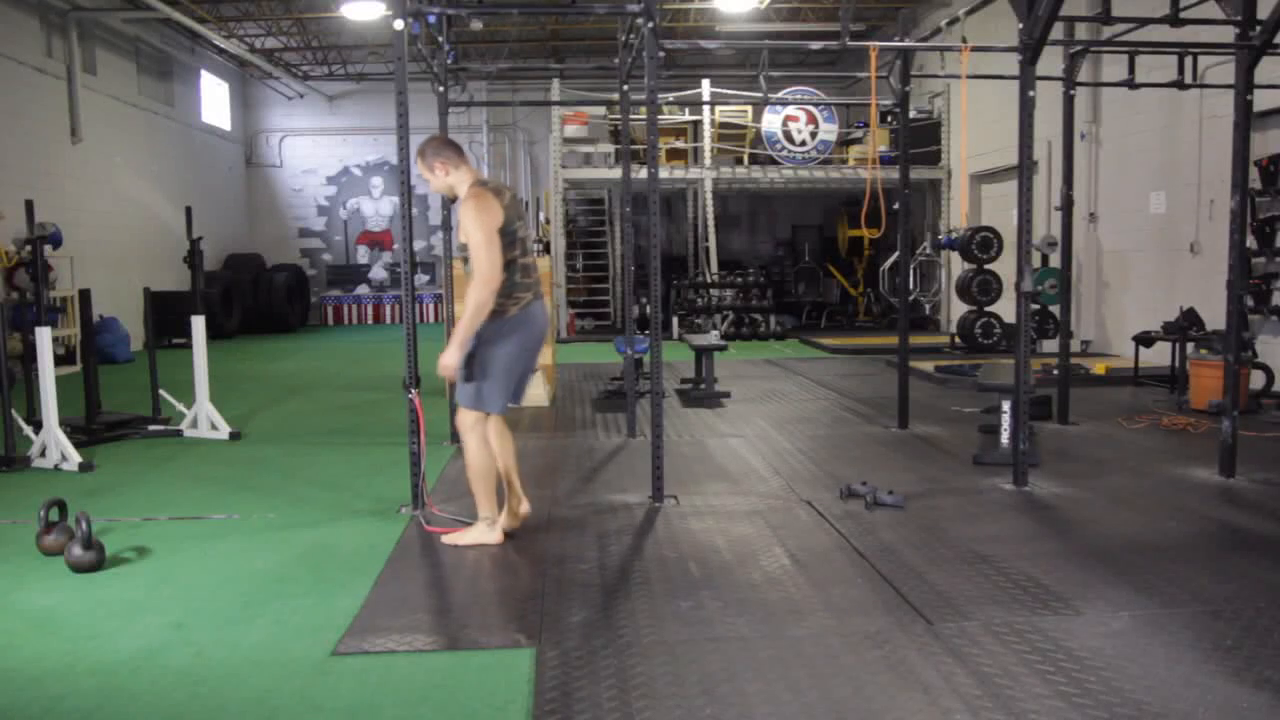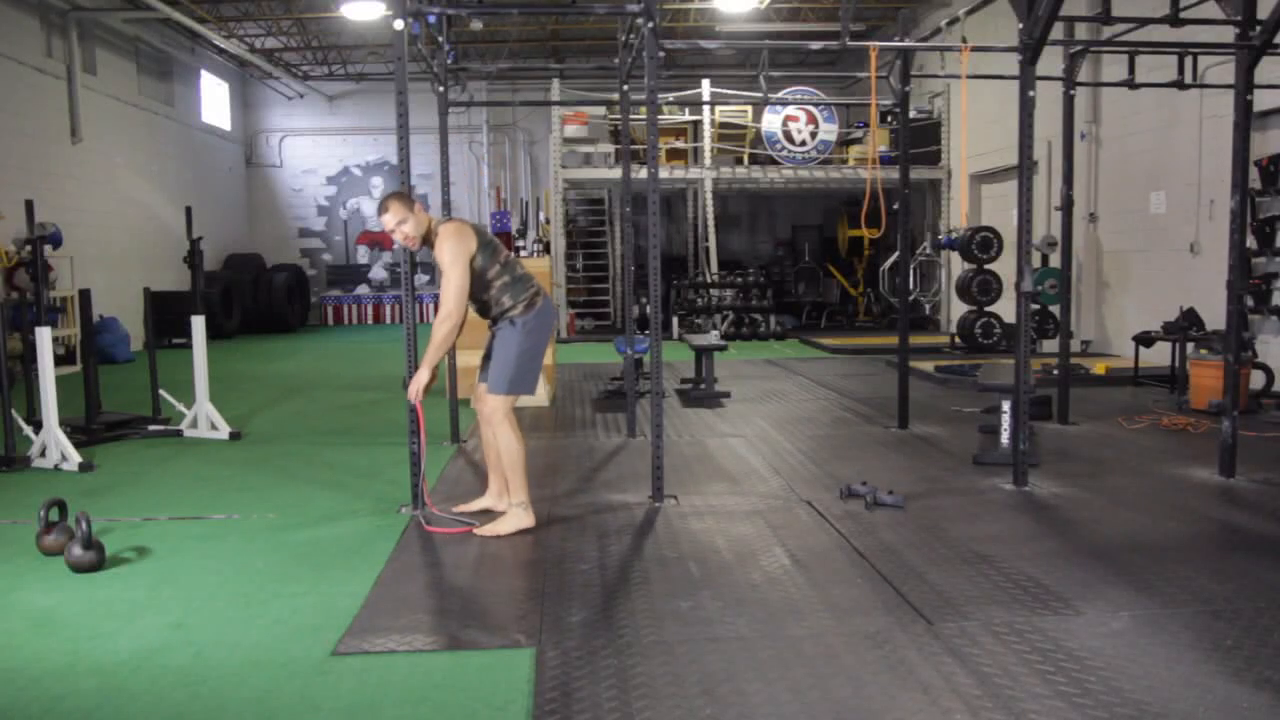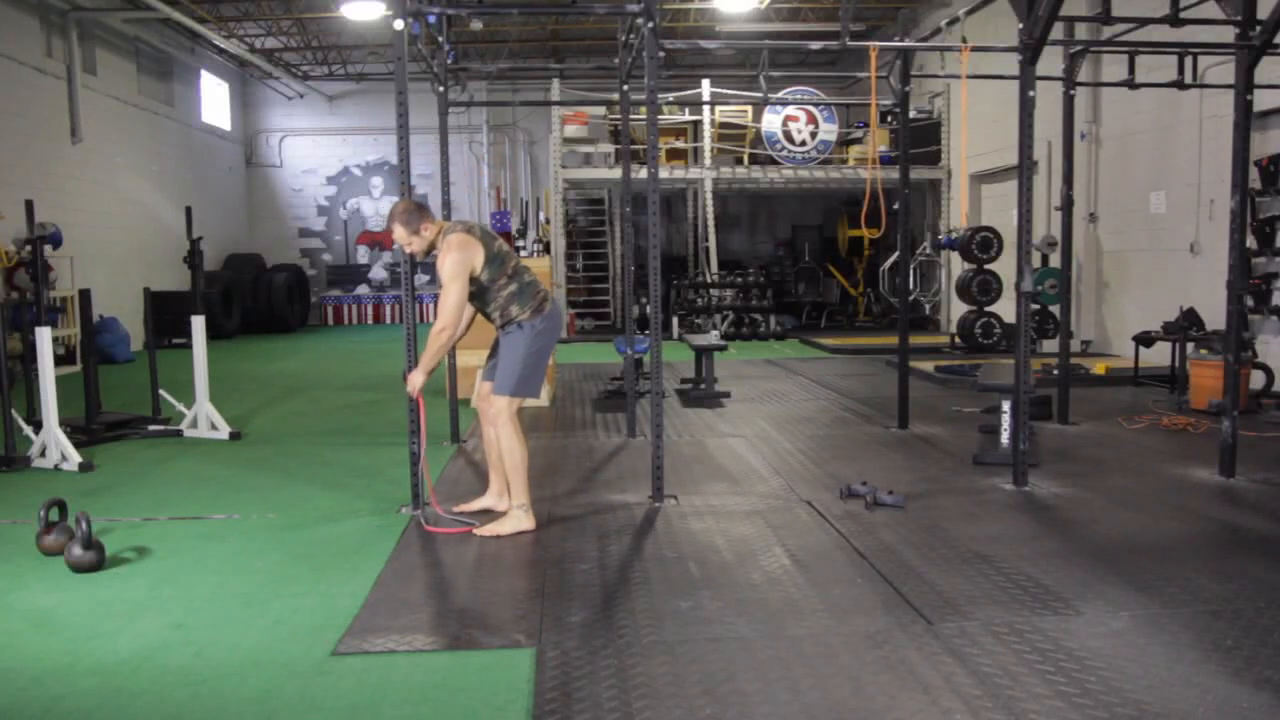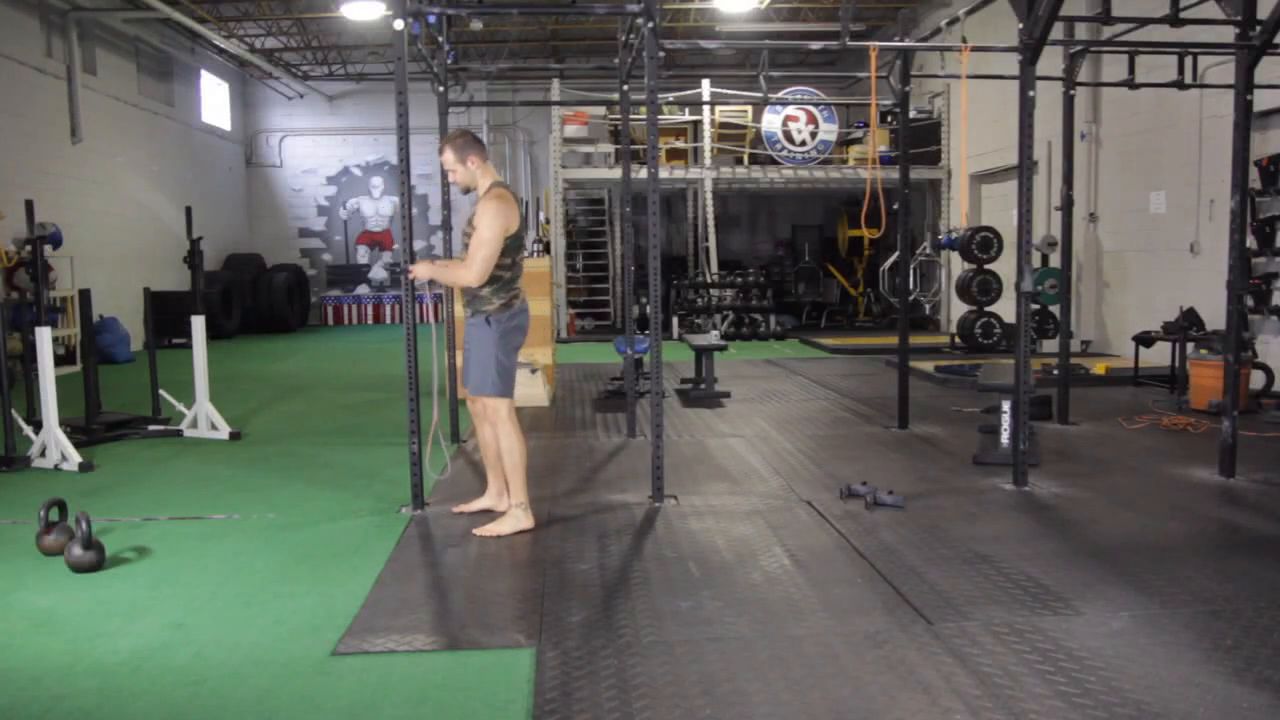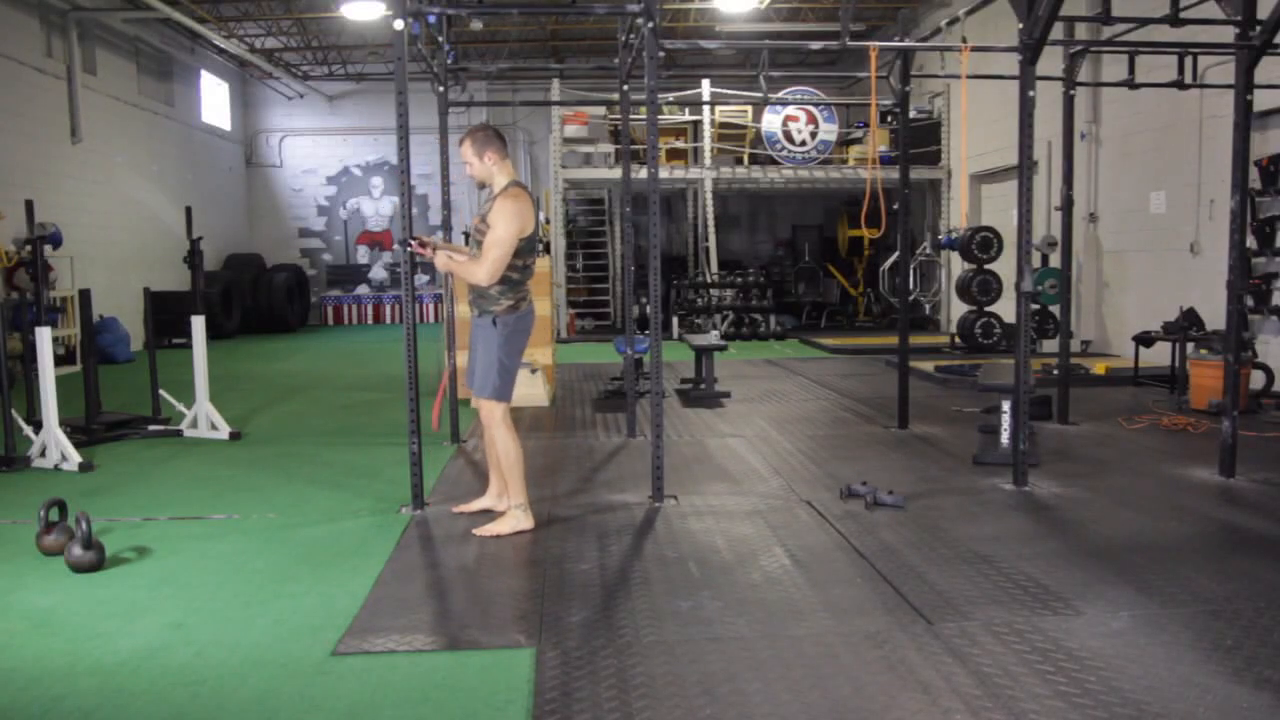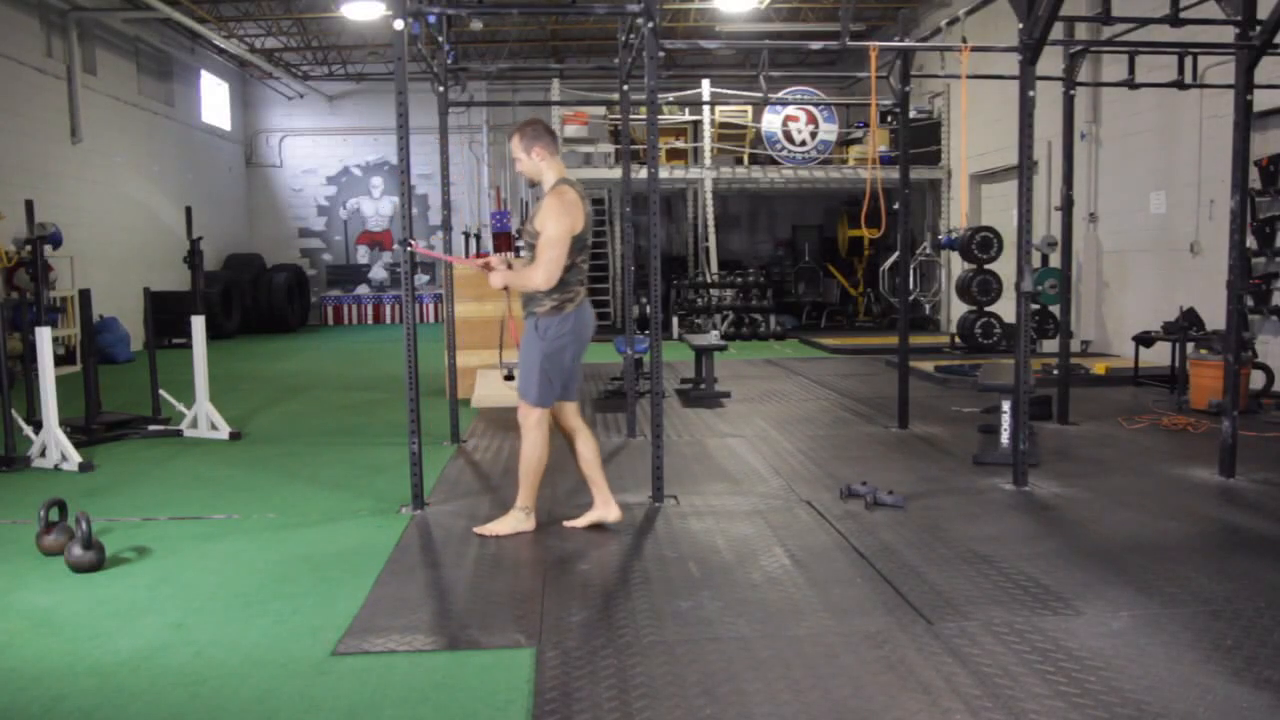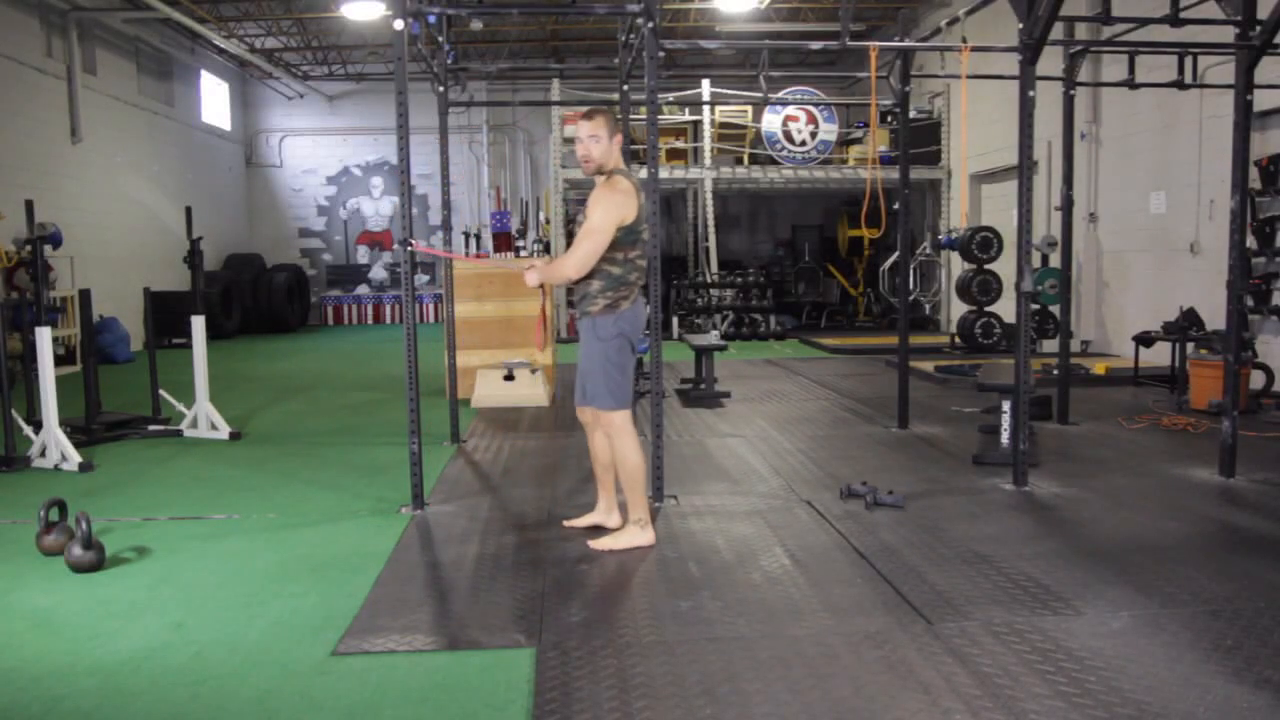
dt=0.7s
person 1, frame 1
left shoulder: (474, 204)
right shoulder: (498, 193)
left elbow: (486, 282)
left wrist: (456, 344)
right wrist: (470, 329)
left hip: (506, 322)
right hip: (527, 314)
left knee: (470, 421)
right knee: (488, 414)
left ankle: (488, 525)
right ankle: (515, 502)
person 1, frame 2
left shoulder: (449, 238)
right shoulder: (444, 242)
left elbow: (449, 315)
right elbow: (455, 313)
left wrist: (425, 368)
right wrist: (435, 363)
left hip: (527, 317)
right hip: (512, 319)
left knee: (497, 409)
right knee: (483, 404)
left ankle: (521, 510)
right ankle: (497, 494)
person 1, frame 3
left shoulder: (453, 252)
right shoulder: (458, 236)
left elbow: (445, 327)
right elbow: (467, 307)
left wrist: (421, 370)
right wrist: (435, 359)
left hip: (532, 323)
right hip: (519, 322)
left knee: (502, 412)
right knee: (485, 403)
left ankle: (521, 512)
right ankle: (498, 493)
person 1, frame 4
left shoulder: (494, 203)
right shoulder: (493, 198)
left elbow: (475, 274)
left wrist: (431, 271)
right wrist: (437, 266)
left hip: (496, 318)
right hip: (485, 316)
left knee: (499, 411)
right knee: (479, 405)
left ankle: (520, 511)
right ankle: (497, 493)
person 1, frame 5
left shoulder: (512, 203)
right shoulder: (500, 198)
left elbow: (486, 272)
left wrist: (447, 265)
right wrist: (441, 250)
left hip: (503, 318)
right hip: (490, 316)
left knee: (495, 412)
right knee: (486, 408)
left ankle: (520, 511)
right ankle: (497, 493)
person 1, frame 6
left shoulder: (557, 201)
right shoulder: (567, 194)
left elbow: (545, 277)
left wrist: (506, 279)
right wrist: (511, 266)
left hip: (555, 320)
right hip: (567, 315)
left knee: (532, 416)
right knee: (563, 413)
left ankle: (522, 512)
right ankle: (604, 502)
person 1, frame 7
left shoulder: (611, 191)
right shoulder: (622, 187)
left elbow: (575, 266)
left wrist: (540, 276)
right wrist: (551, 267)
left hip: (609, 317)
right hip: (611, 313)
left knee: (614, 421)
right knee: (591, 415)
left ankle: (640, 525)
right ankle: (606, 508)
